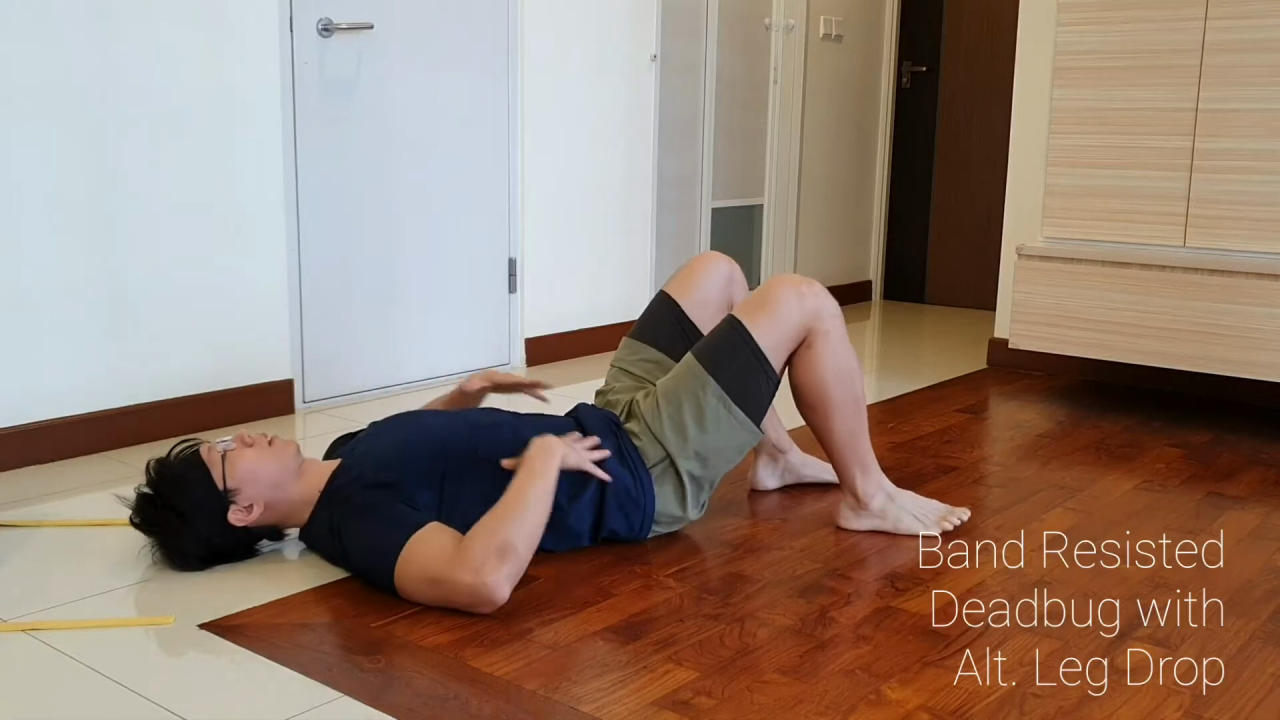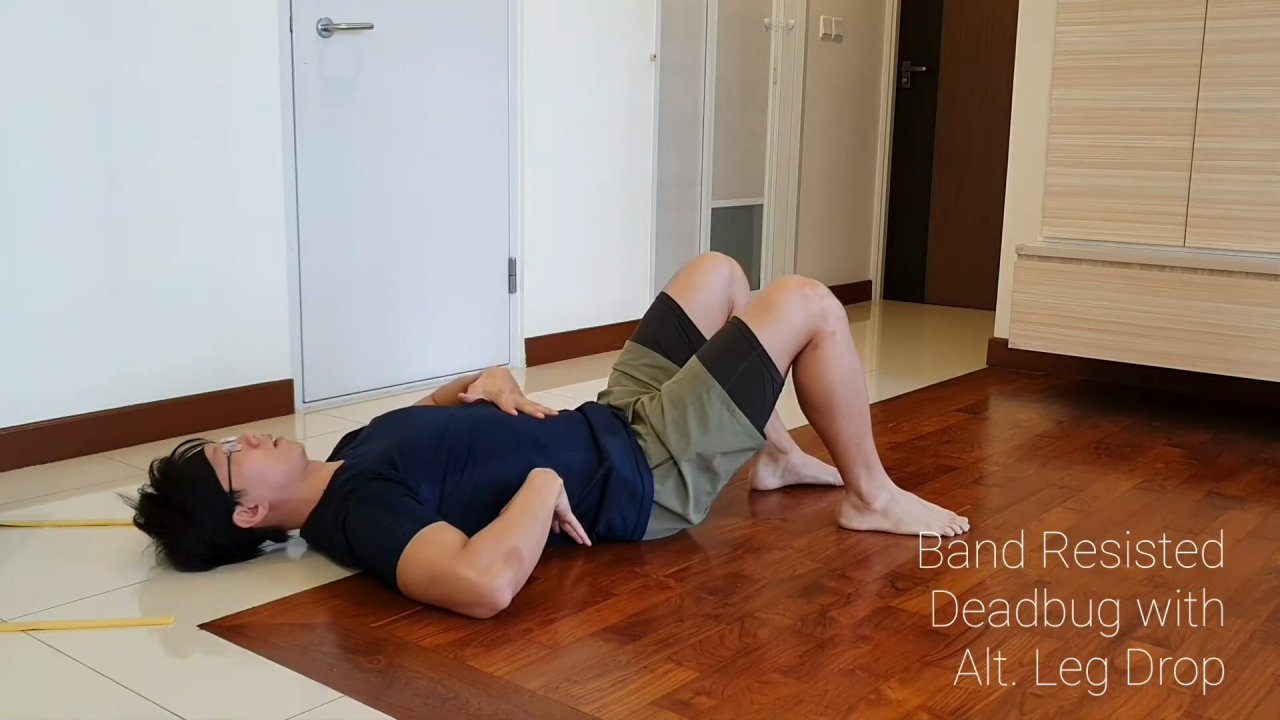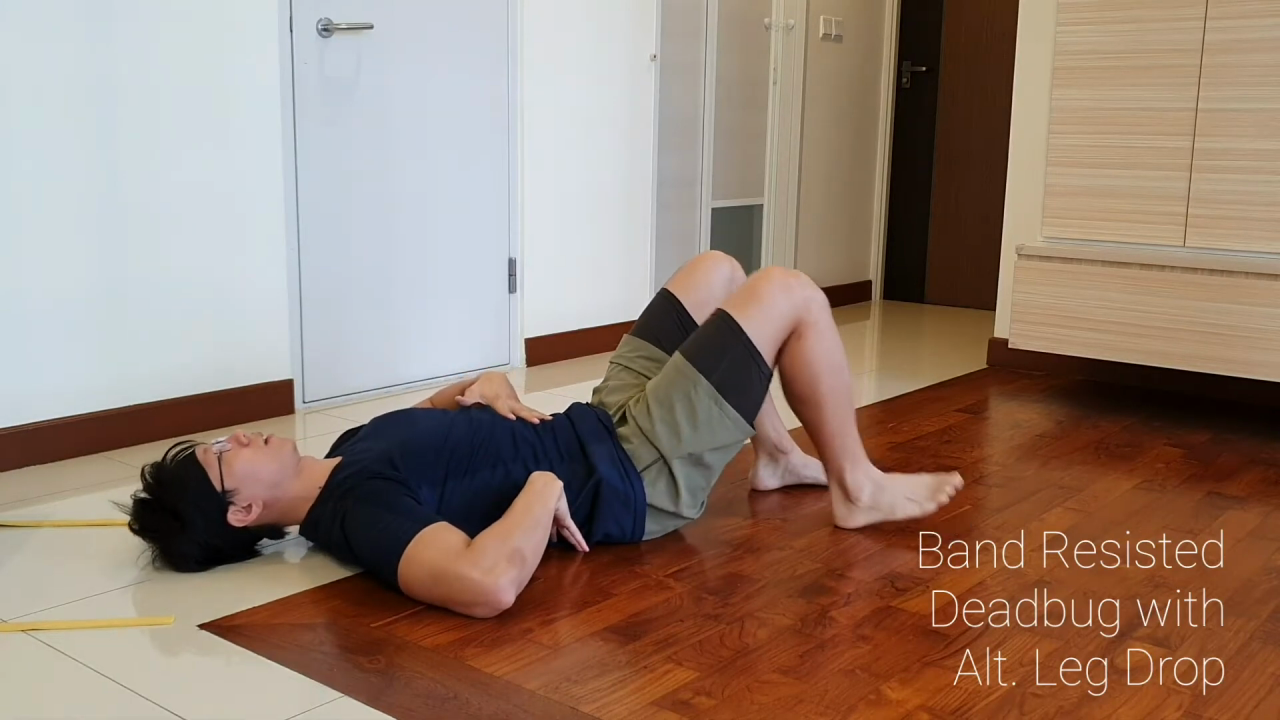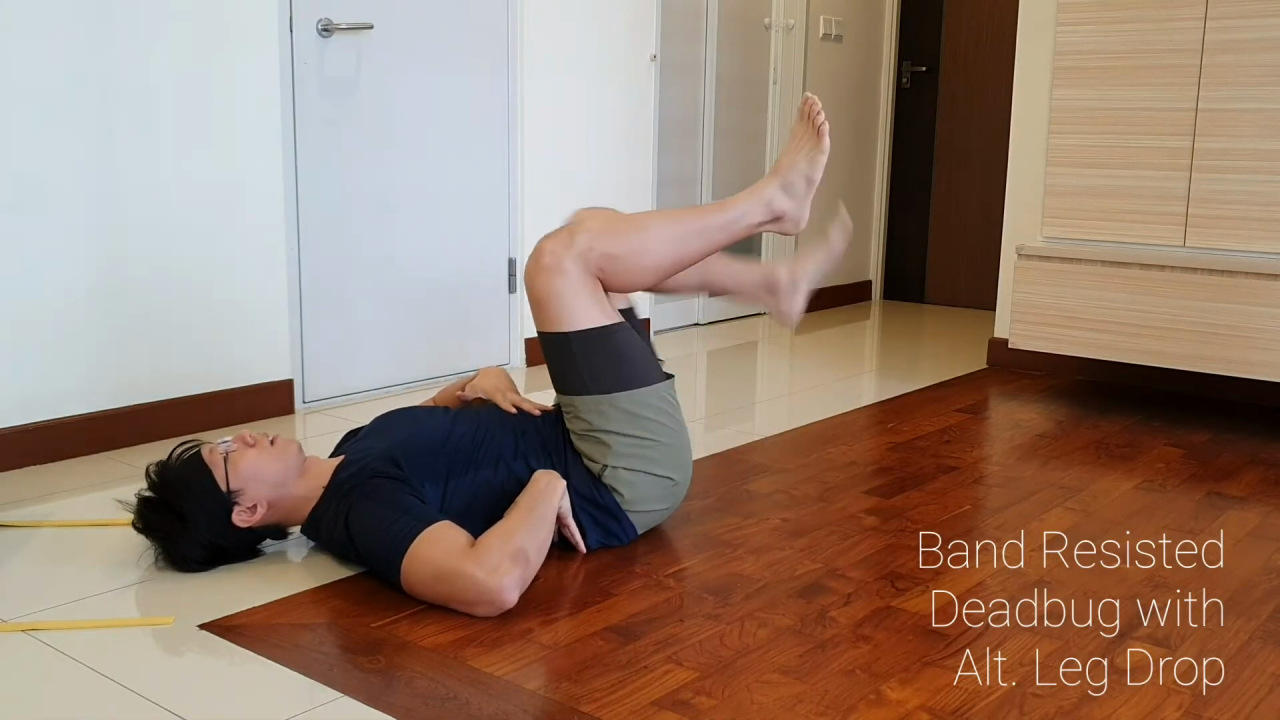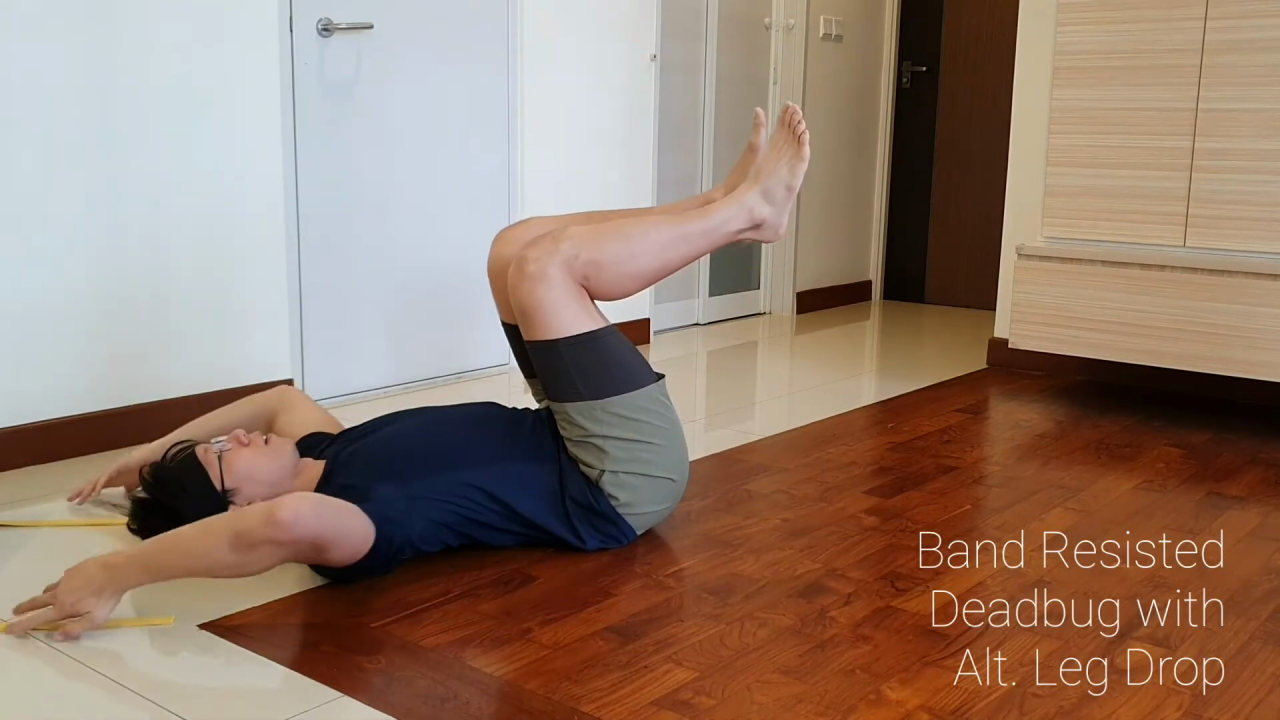
dt=1s
person 1, frame 1
left shoulder: (345, 458)
right shoulder: (354, 522)
right elbow: (484, 579)
left wrist: (467, 390)
right wrist: (544, 458)
left hip: (608, 422)
right hip: (643, 469)
left knee: (717, 271)
right knee: (802, 300)
left ankle: (776, 456)
right ankle: (869, 497)
person 1, frame 2
left shoulder: (353, 453)
right shoulder: (358, 510)
right elbow: (484, 586)
left wrist: (486, 383)
right wrist: (544, 480)
left hip: (612, 420)
right hip: (648, 471)
left knee: (718, 271)
right knee: (809, 302)
left ankle: (777, 455)
right ankle: (871, 495)
person 1, frame 3
left shoulder: (348, 453)
right shoulder: (356, 510)
right elbow: (486, 585)
left wrist: (477, 388)
right wrist: (544, 484)
left hip: (605, 423)
right hip: (641, 474)
left knee: (718, 271)
right knee: (787, 291)
left ankle: (779, 455)
right ankle: (858, 486)
person 1, frame 4
left shoulder: (352, 454)
right shoulder: (360, 510)
left elbow: (427, 421)
right elbow: (490, 585)
left wrist: (476, 383)
right wrist: (547, 483)
left hip: (575, 436)
right hip: (631, 478)
left knee: (593, 227)
right knee: (562, 256)
left ankle: (775, 283)
right ankle: (771, 201)
person 1, frame 5
left shoulder: (328, 462)
right shoulder: (344, 521)
left elbow: (282, 397)
right elbow: (286, 524)
left wrist: (152, 451)
right wrist: (114, 573)
left hip: (565, 450)
right hip: (624, 486)
left knee: (520, 247)
right knee: (541, 263)
left ankle: (728, 204)
right ankle: (748, 207)
